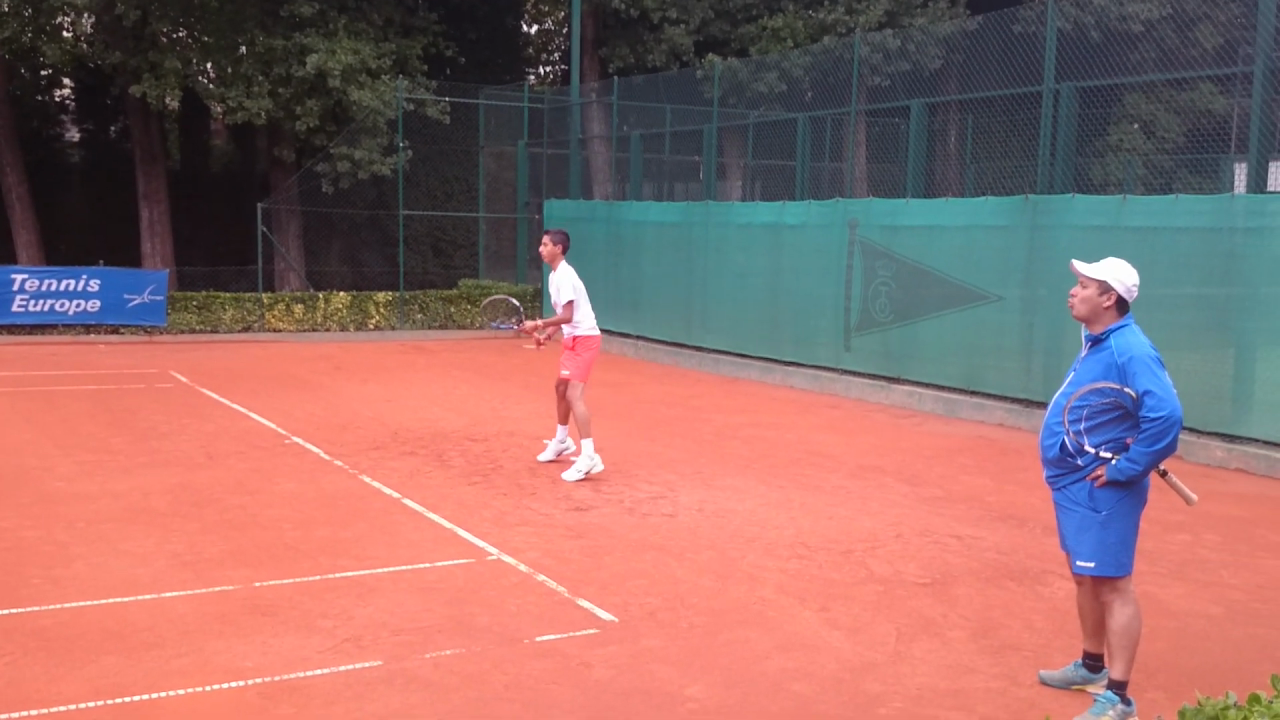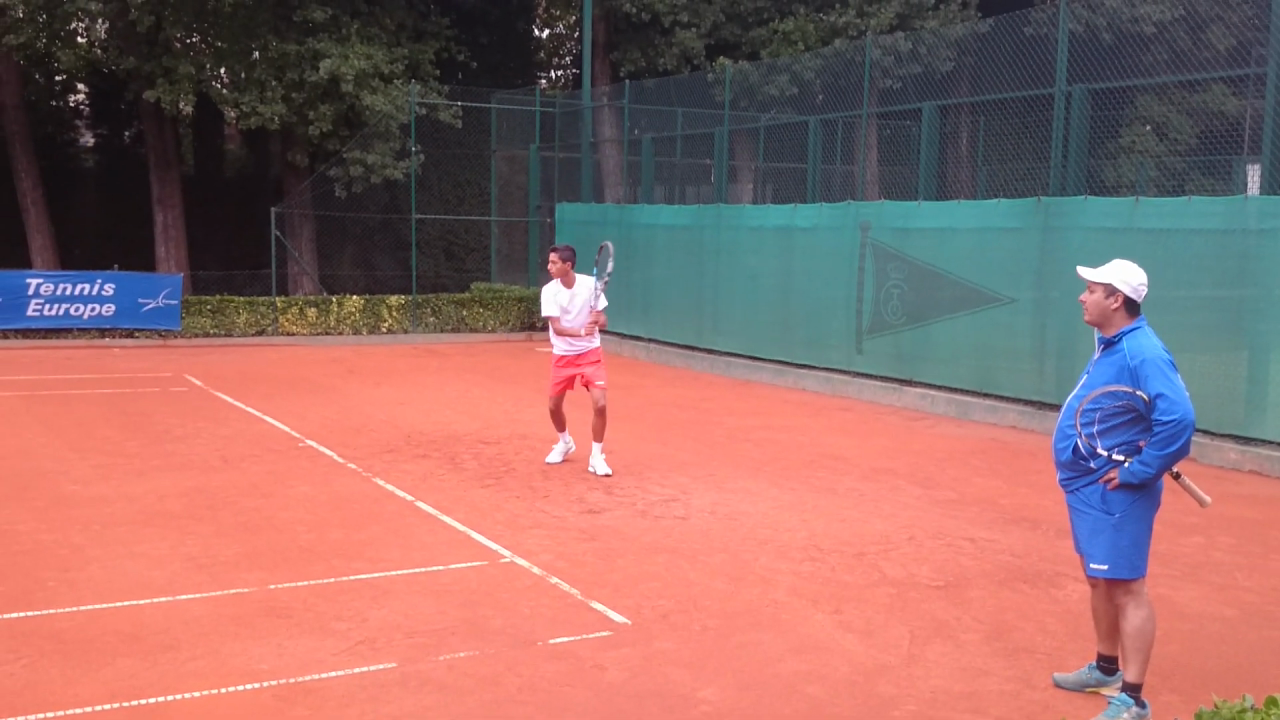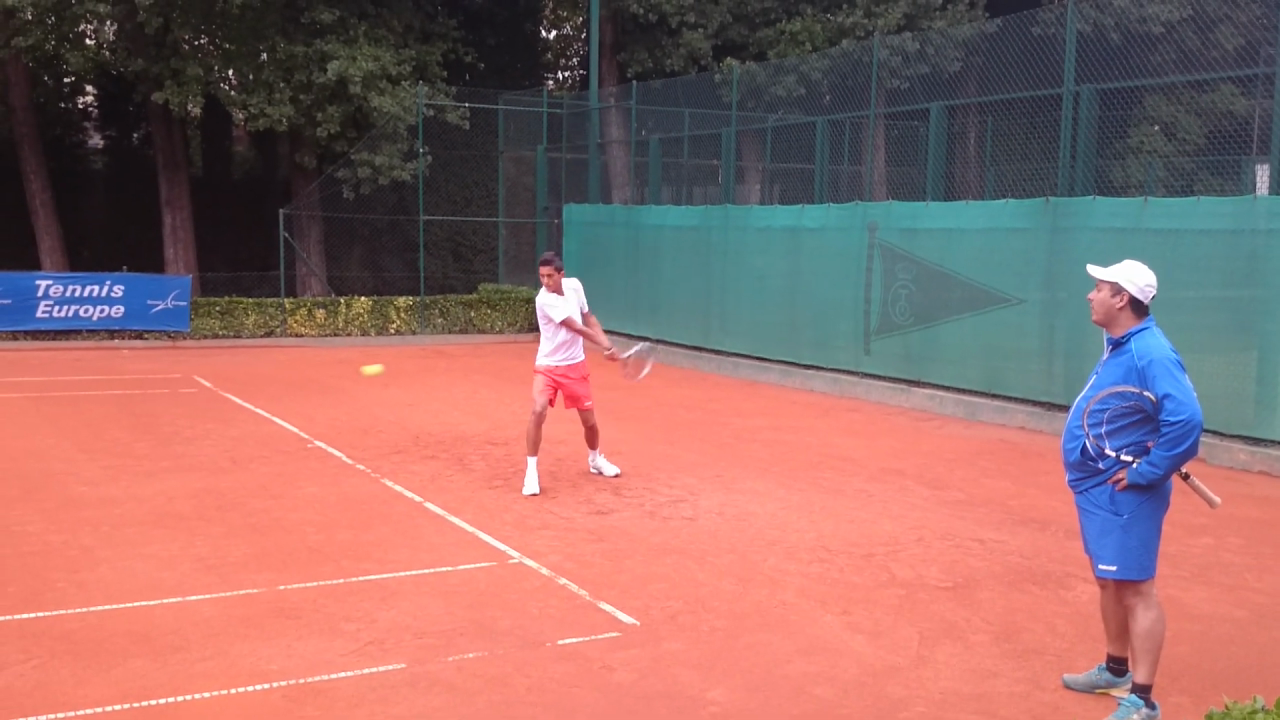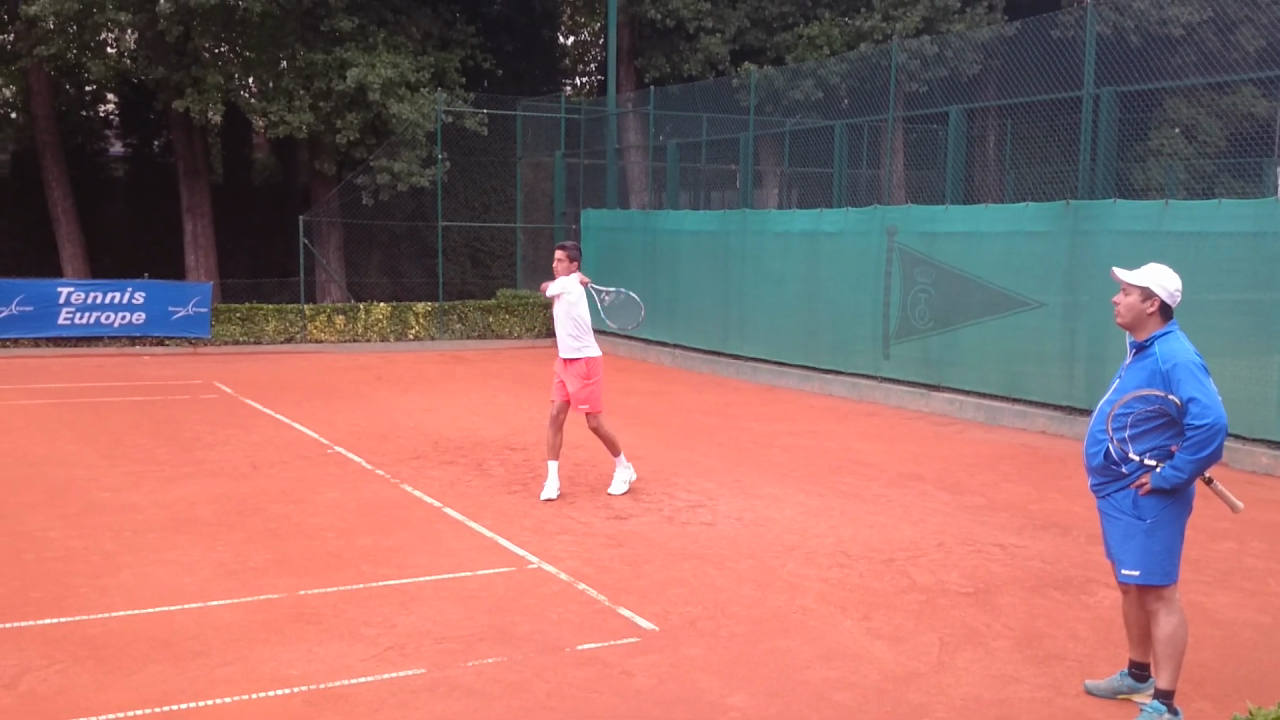
dt=0.5s
person 1, frame 1
left shoulder: (1130, 350)
right shoulder: (1095, 344)
left elbow: (1165, 416)
left wrist: (1124, 469)
left hip: (1100, 491)
right hip: (1074, 485)
left knee: (1111, 587)
right knee: (1086, 579)
right ankle: (1092, 667)
person 1, frame 2
left shoulder: (1143, 353)
right shoulder: (1109, 347)
left elbow: (1178, 420)
left wrist: (1137, 472)
left hip: (1114, 495)
right hip: (1088, 487)
left knee: (1125, 590)
right knee: (1100, 582)
right ankle: (1106, 669)
person 1, frame 3
left shoulder: (1150, 353)
right shoulder: (1118, 347)
left elbow: (1185, 420)
left wrist: (1145, 473)
left hip: (1123, 494)
right hip: (1098, 489)
left knee: (1135, 590)
right knee: (1109, 583)
right ankle: (1116, 671)
person 1, frame 4
left shoulder: (1174, 357)
right shoulder: (1140, 351)
left elbow: (1210, 424)
left wrist: (1169, 477)
left hip: (1146, 500)
right hip: (1118, 493)
left knee: (1158, 595)
right knee: (1131, 588)
right ankle: (1138, 675)
person 2, frame 1
left shoulder: (564, 275)
right shoulder: (554, 276)
left elbow: (568, 316)
left wrist: (538, 325)
right wrist: (547, 333)
left hip: (584, 338)
right hip: (574, 338)
left knee: (573, 395)
right knee: (561, 388)
left ankle: (589, 457)
right ankle: (562, 440)
person 2, frame 2
left shoulder: (589, 284)
right shoulder: (549, 291)
left elbow: (601, 318)
right elbow: (557, 329)
left wrist: (593, 325)
right wrist: (582, 331)
left hip: (591, 353)
right hip: (563, 356)
left knee: (599, 403)
right knee: (554, 405)
left ankle: (596, 457)
right ankle: (565, 441)
person 2, frame 3
left shoulder: (574, 286)
right shoulder: (544, 299)
left elbow: (588, 318)
right elbow: (575, 328)
left wrist: (604, 342)
right wrist: (602, 344)
left hip: (575, 366)
right hip: (547, 367)
left knee: (590, 421)
right knee: (537, 412)
left ankle: (595, 459)
right ankle: (532, 473)
person 2, frame 4
left shoulder: (565, 284)
right shoulder: (571, 285)
left elbow: (547, 290)
left hip: (584, 362)
right hip: (565, 361)
left knee: (594, 423)
right knee: (555, 417)
left ankle: (624, 469)
right ankle: (552, 479)
